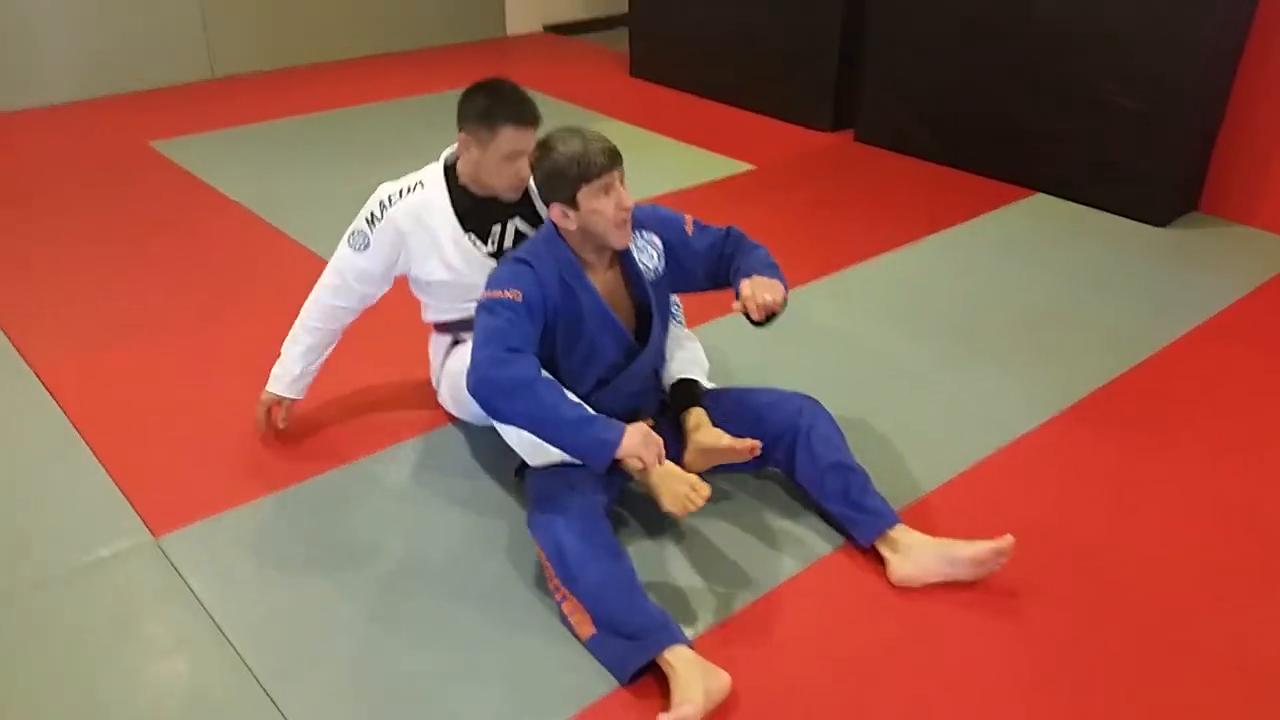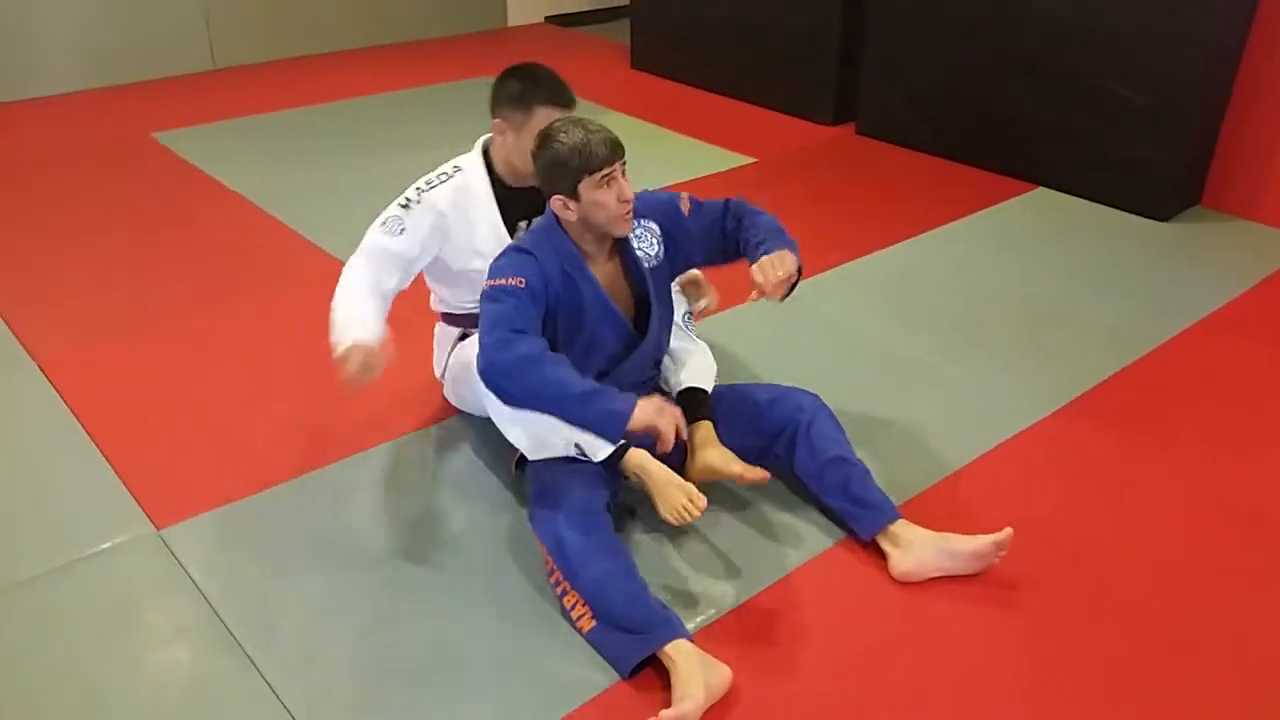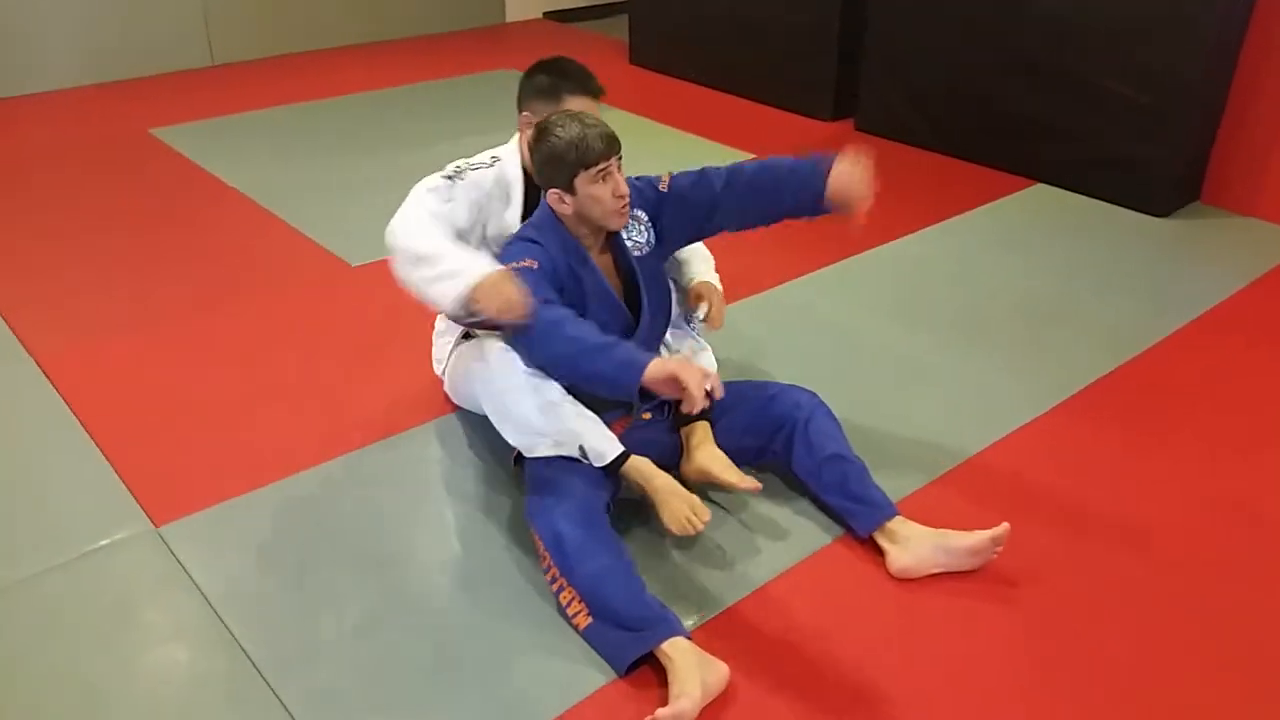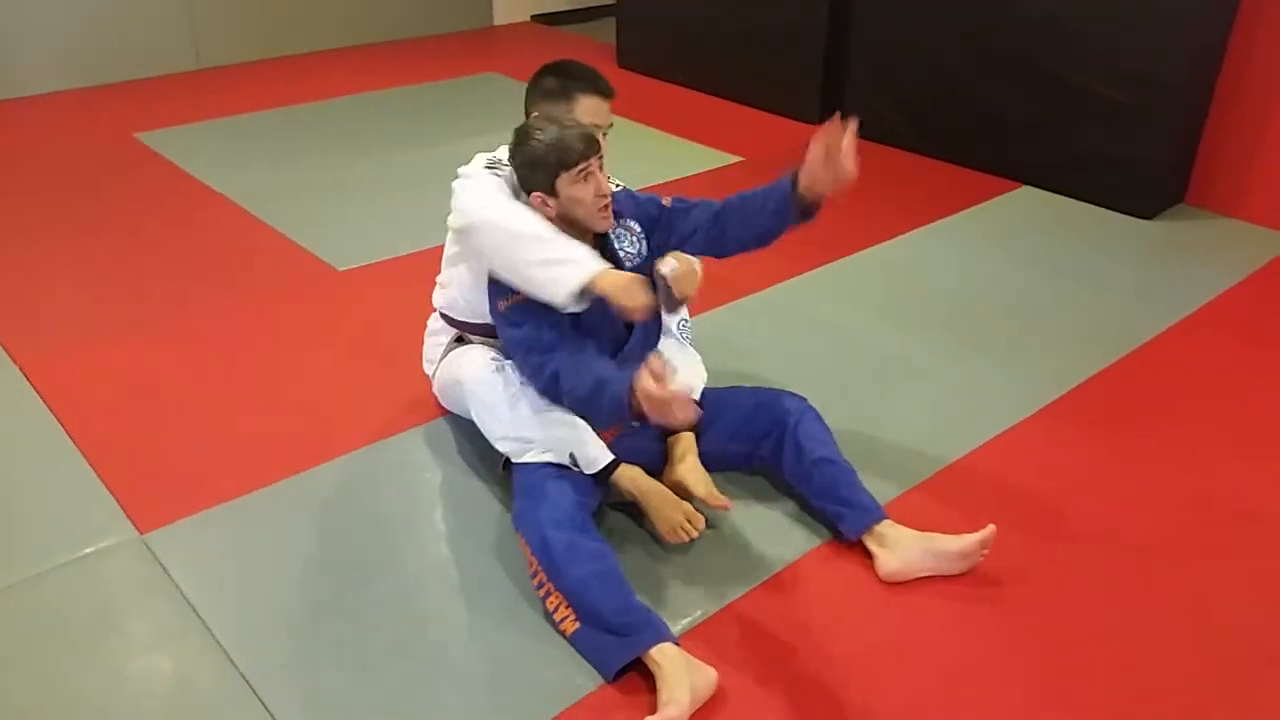
dt=0.2s
person 1, frame 1
left shoulder: (649, 229)
right shoulder: (526, 278)
left elbow: (730, 248)
right elbow: (495, 378)
left wrist: (760, 279)
right wrist: (606, 438)
left hip: (655, 413)
right hip: (577, 441)
left knee: (795, 416)
right knee: (563, 524)
left ankle: (901, 546)
right ankle: (685, 670)
person 1, frame 2
left shoulder: (650, 217)
right shoulder: (526, 267)
left elbow: (734, 220)
right elbow: (505, 362)
left wrist: (776, 252)
right wrist: (619, 411)
left hip: (655, 403)
right hip: (576, 432)
left knee: (793, 411)
right knee: (564, 517)
left ankle: (900, 539)
right ankle: (686, 664)
person 1, frame 3
left shoulder: (642, 205)
right shoulder: (530, 257)
left elbow: (733, 190)
right elbow: (544, 334)
left wrist: (826, 178)
right wrist: (644, 368)
left hip: (659, 401)
left knee: (792, 408)
right knee: (562, 517)
left ankle: (900, 536)
right ankle: (684, 661)
person 1, frame 4
left shoulder: (627, 214)
left elbow: (720, 226)
right elbow: (554, 367)
left wrist: (803, 189)
right wrist: (631, 392)
left hip: (647, 406)
left knee: (781, 414)
right knee: (549, 519)
left ankle: (887, 541)
right ankle: (671, 667)
person 2, frame 1
right shoulder: (403, 212)
right elbow: (339, 294)
right wrist: (289, 378)
right hip: (472, 354)
left ankle: (695, 427)
right ankle: (643, 462)
person 2, frame 2
right shoulder: (444, 198)
right elbow: (371, 269)
left wrist: (682, 269)
right wrist: (360, 334)
right hip: (480, 345)
left knee: (667, 298)
left ankle: (701, 441)
right ankle: (640, 467)
person 2, frame 3
right shoulder: (482, 181)
right elbow: (412, 232)
left wrist: (700, 276)
right wrist: (477, 278)
right hip: (481, 343)
left knee: (668, 299)
right knee: (500, 367)
left ankle: (699, 443)
right ankle: (646, 475)
person 2, frame 4
right shoulder: (493, 178)
right elbow: (490, 225)
left wrist: (678, 270)
right wrist: (595, 275)
right hip: (477, 348)
left knee: (664, 308)
right knee: (487, 379)
left ankle: (682, 453)
right ankle: (635, 483)
